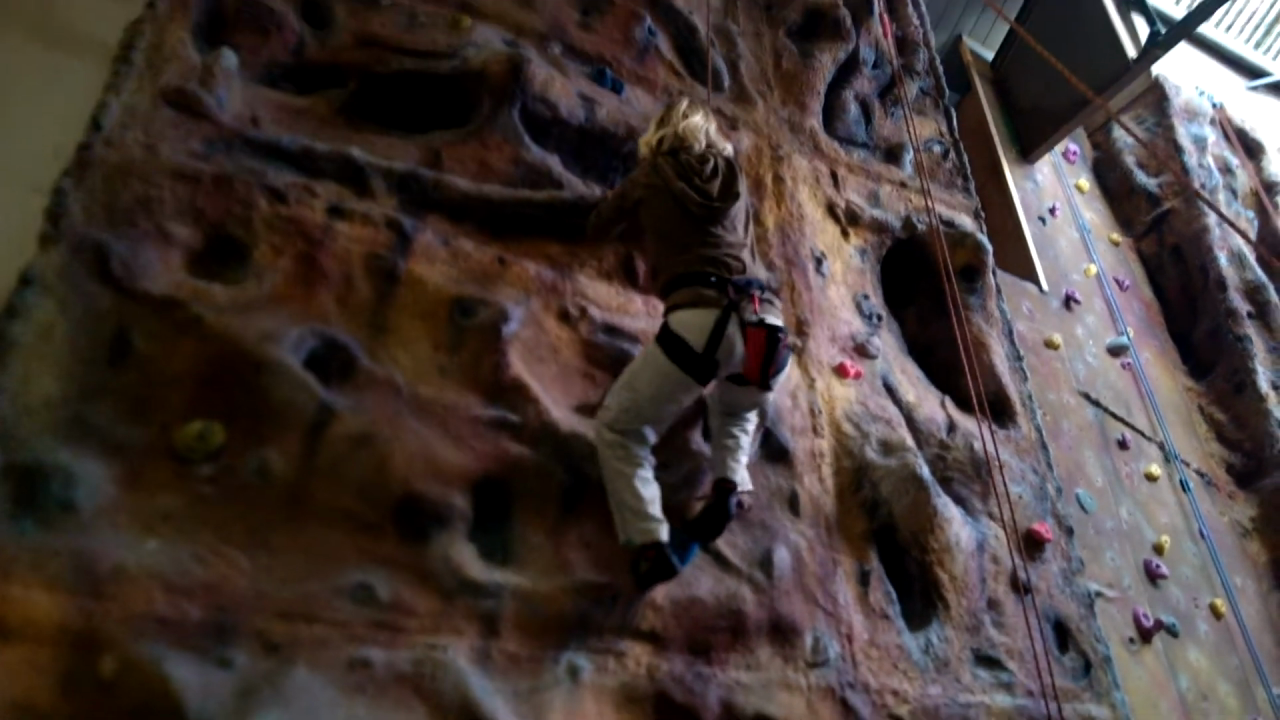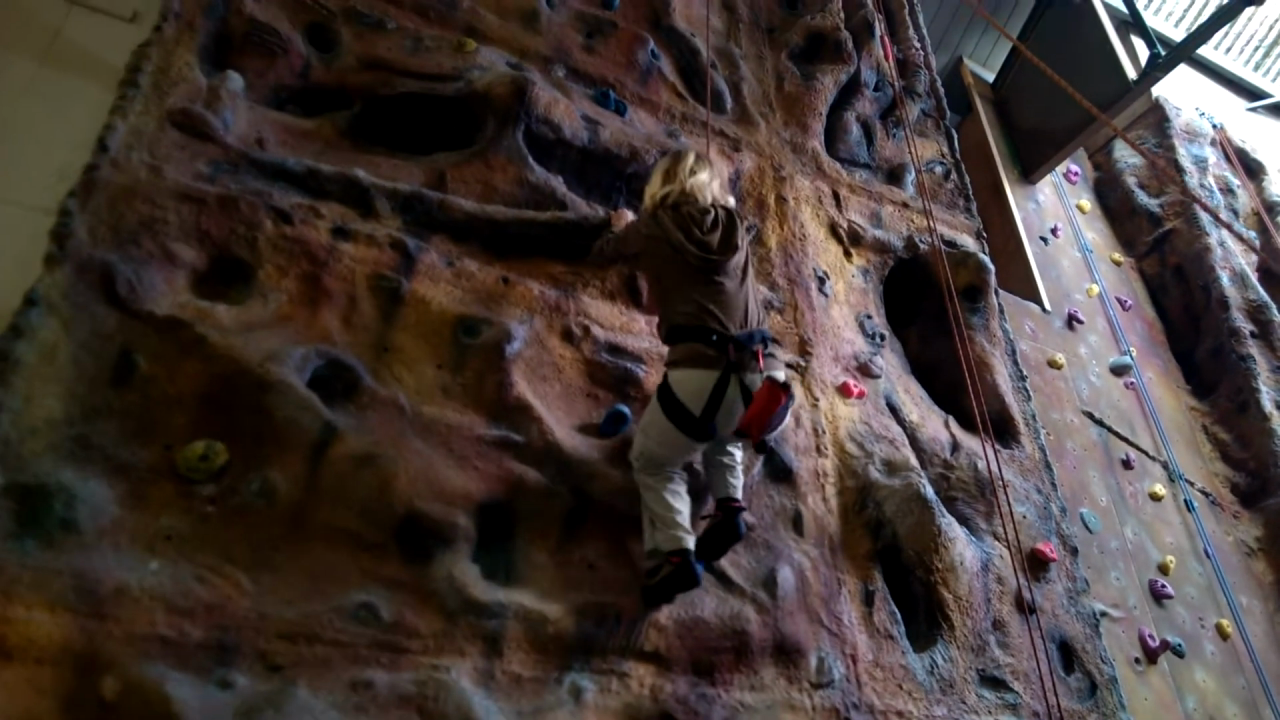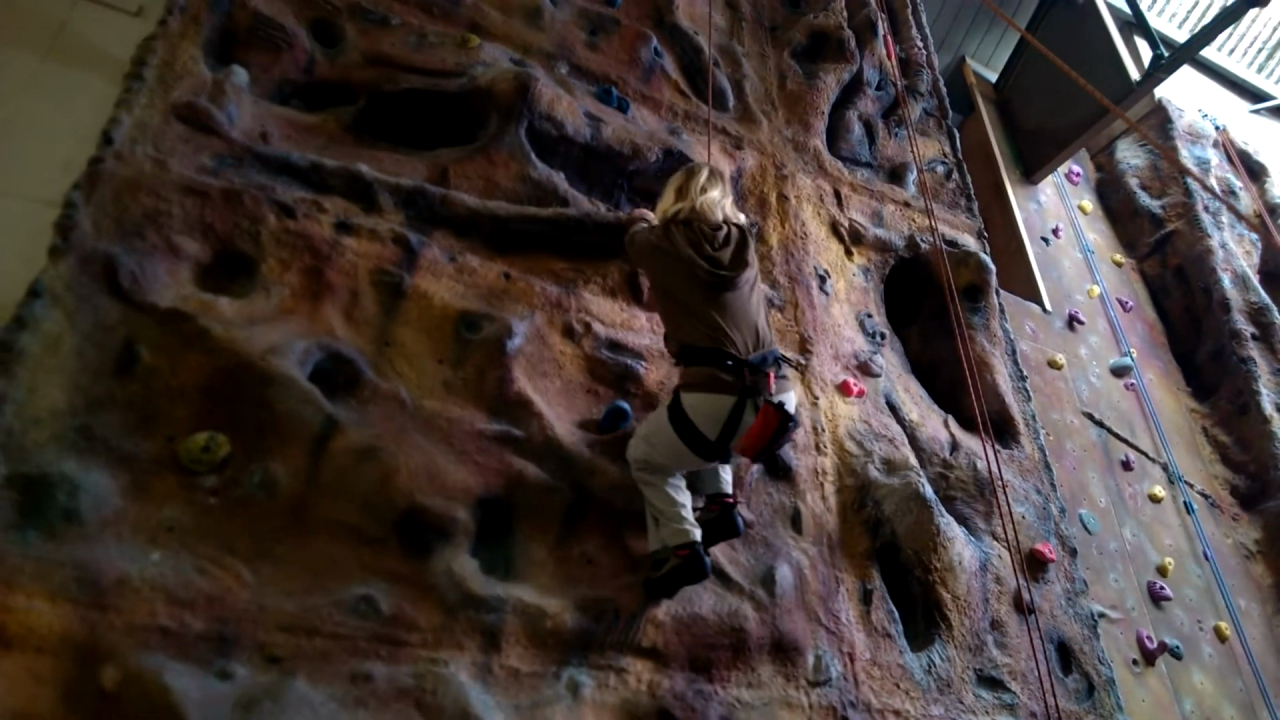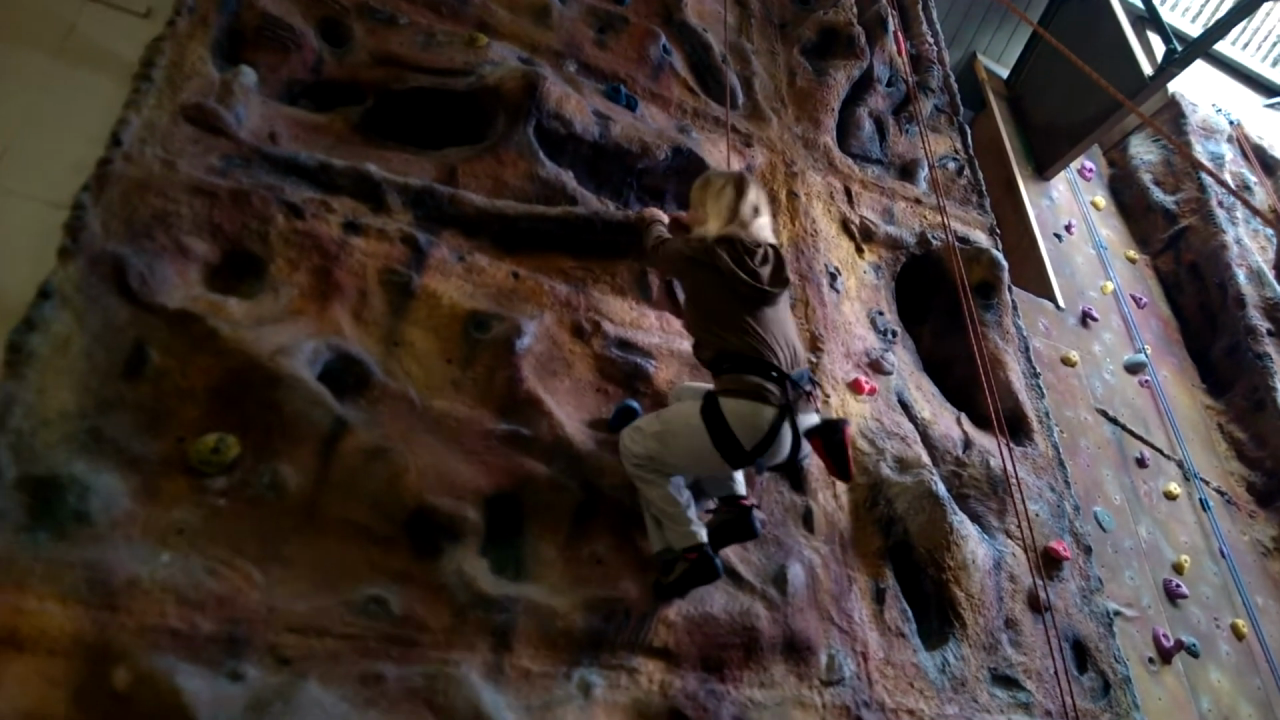
dt=0.4s
person 1, frame 1
left shoulder: (649, 177)
right shoulder: (732, 178)
left elbow: (598, 228)
left wrist: (630, 215)
left hip: (700, 324)
right hip: (764, 326)
left knee: (617, 429)
right knee: (736, 404)
left ankle: (652, 545)
right ankle: (727, 489)
person 1, frame 2
left shoulder: (650, 227)
right shoulder: (731, 225)
left elbow: (603, 254)
left wrist: (624, 228)
left hip: (700, 378)
right hip: (766, 383)
left knee: (651, 462)
right knee: (723, 427)
left ankle: (675, 555)
right ankle: (729, 509)
person 1, frame 3
left shoulder: (661, 242)
right shoulder: (741, 241)
left elbow: (636, 239)
left wrist: (642, 220)
left hip: (716, 401)
right hip: (777, 403)
left knee: (645, 458)
right knee: (697, 415)
left ankle: (683, 547)
right ankle: (720, 502)
person 1, frame 4
left shoulder: (698, 255)
right shoulder: (768, 257)
left elbow: (657, 249)
left wrist: (656, 222)
right wrist: (690, 227)
left hip: (752, 416)
right hip: (799, 423)
left knee: (637, 446)
right knee: (687, 402)
left ankle: (691, 551)
right ankle: (736, 505)
